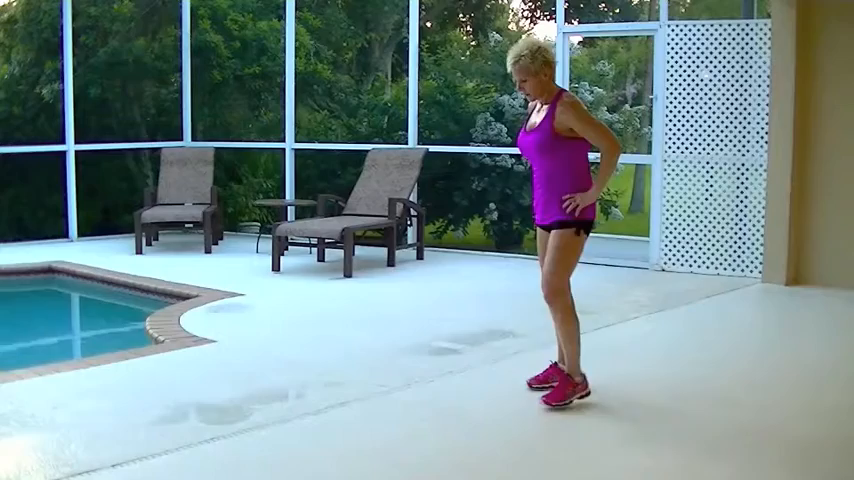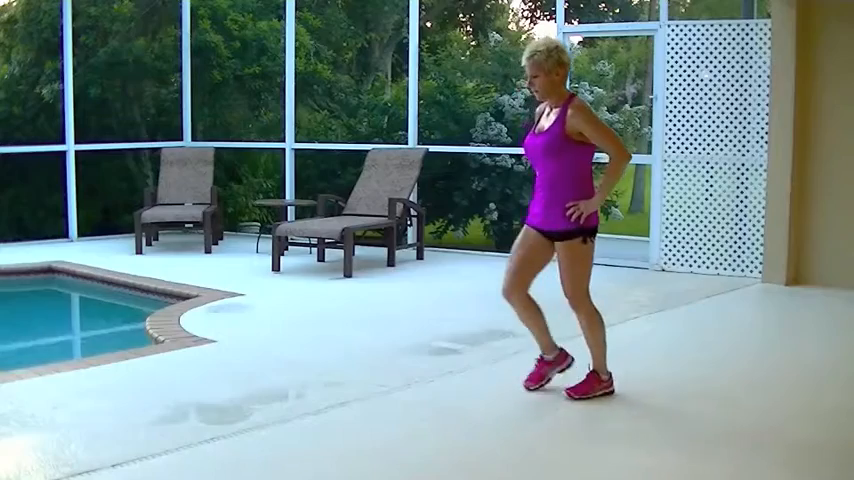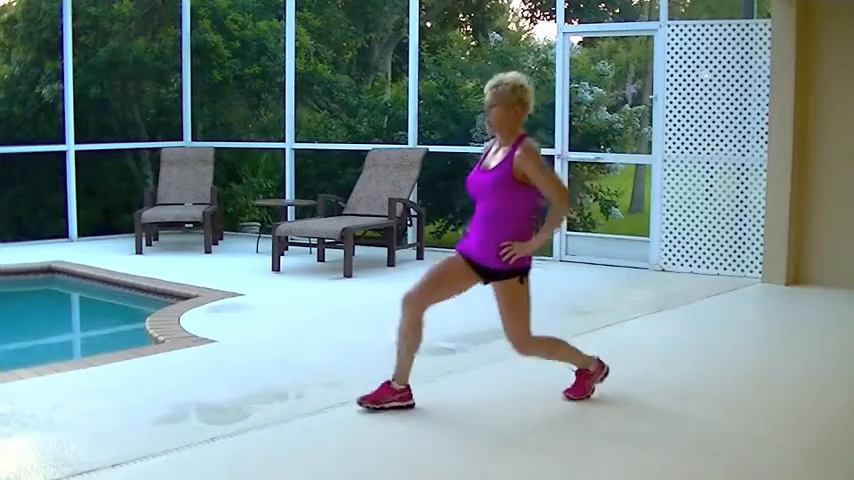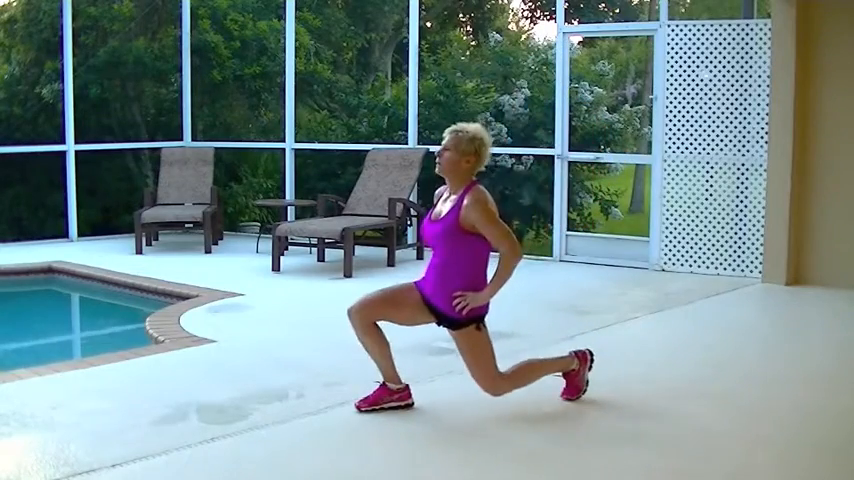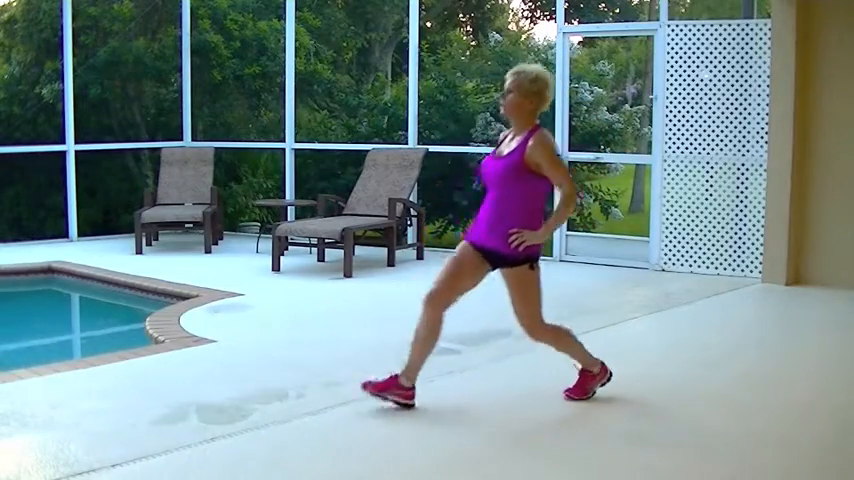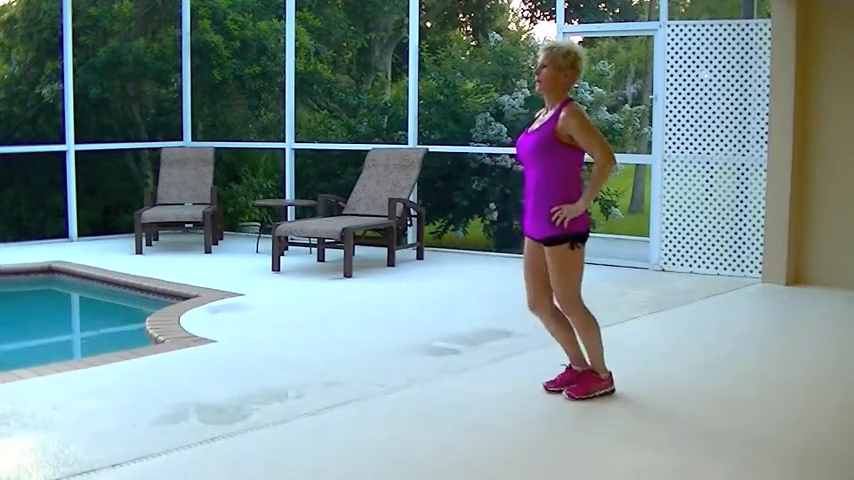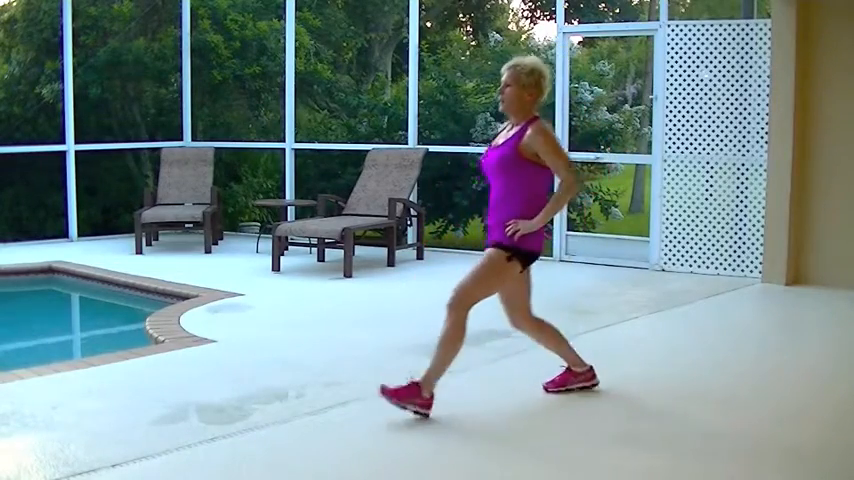
dt=0.5s
person 1, frame 1
left shoulder: (567, 107)
right shoulder: (535, 107)
left elbow: (612, 147)
left wrist: (592, 193)
left hip: (571, 213)
right hip: (545, 212)
left knee: (552, 292)
right knee: (557, 292)
left ankle: (575, 377)
right ankle: (563, 366)
person 1, frame 2
left shoulder: (576, 112)
right shoulder: (542, 111)
left elbow: (620, 155)
left wrist: (595, 200)
left hip: (572, 220)
right hip: (540, 217)
left knee: (577, 299)
right knee: (512, 289)
left ankle: (601, 376)
right ankle: (552, 354)
person 1, frame 3
left shoulder: (524, 154)
right shoulder: (491, 148)
left elbow: (562, 200)
left wrist: (533, 243)
left hip: (502, 260)
right hip: (470, 251)
left knee: (521, 341)
right knee: (412, 302)
left ankle: (590, 367)
right ankle: (398, 387)
person 1, frame 4
left shoulder: (475, 201)
right shoulder: (441, 194)
left elbow: (512, 251)
left wrist: (486, 294)
left hip: (460, 305)
right hip: (429, 292)
left knee: (495, 385)
right knee: (359, 312)
left ankle: (574, 362)
right ankle: (395, 388)
person 1, frame 5
left shoulder: (538, 143)
right shoulder: (505, 137)
left elbow: (570, 192)
left wrist: (542, 233)
left hip: (517, 247)
right hip: (481, 239)
left knee: (533, 327)
right knee: (434, 300)
left ankle: (595, 369)
right ankle: (405, 383)
person 1, frame 6
left shoulder: (570, 115)
right shoulder: (542, 115)
left elbow: (606, 160)
left wrist: (580, 205)
left hip: (562, 225)
right hip: (535, 223)
left knee: (569, 304)
right knee: (538, 303)
left ankle: (601, 376)
right ankle: (579, 367)
person 1, frame 7
left shoulder: (536, 132)
right shoulder: (507, 129)
left elbow: (571, 180)
left wrist: (537, 222)
left hip: (518, 244)
right hip: (504, 240)
left knee: (456, 303)
right knee: (521, 319)
left ankle: (423, 393)
right ankle: (579, 370)
